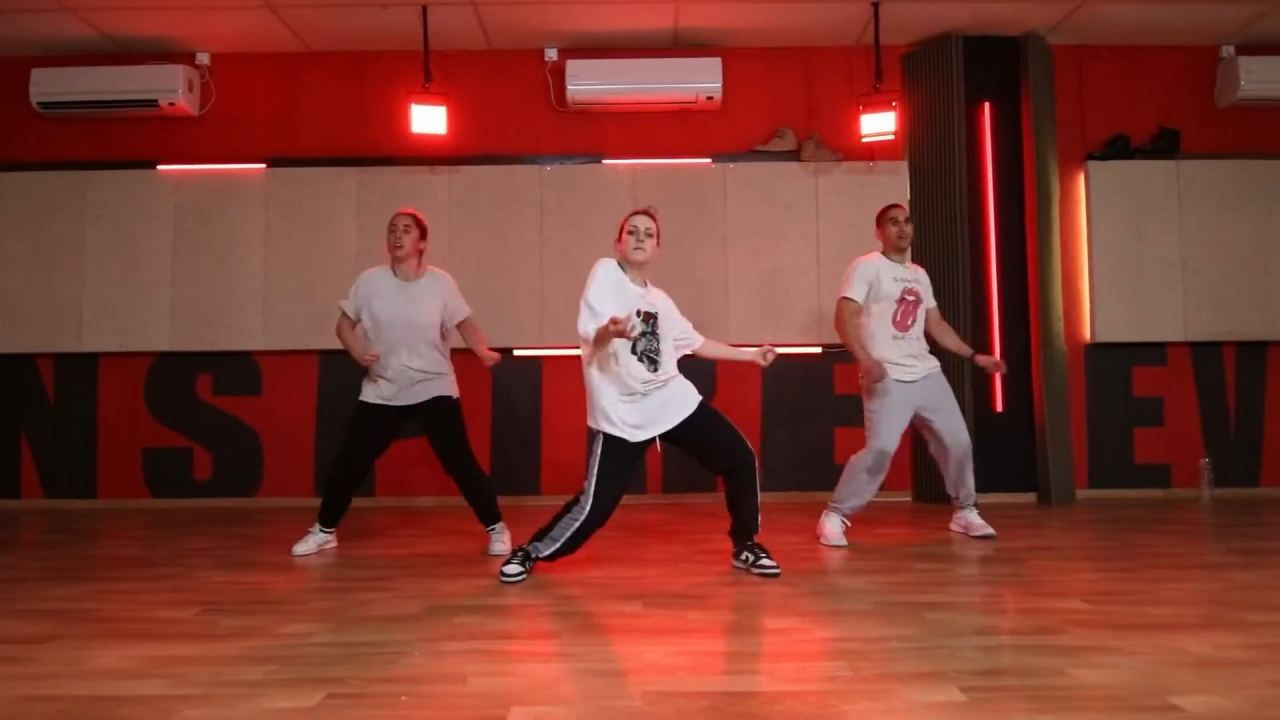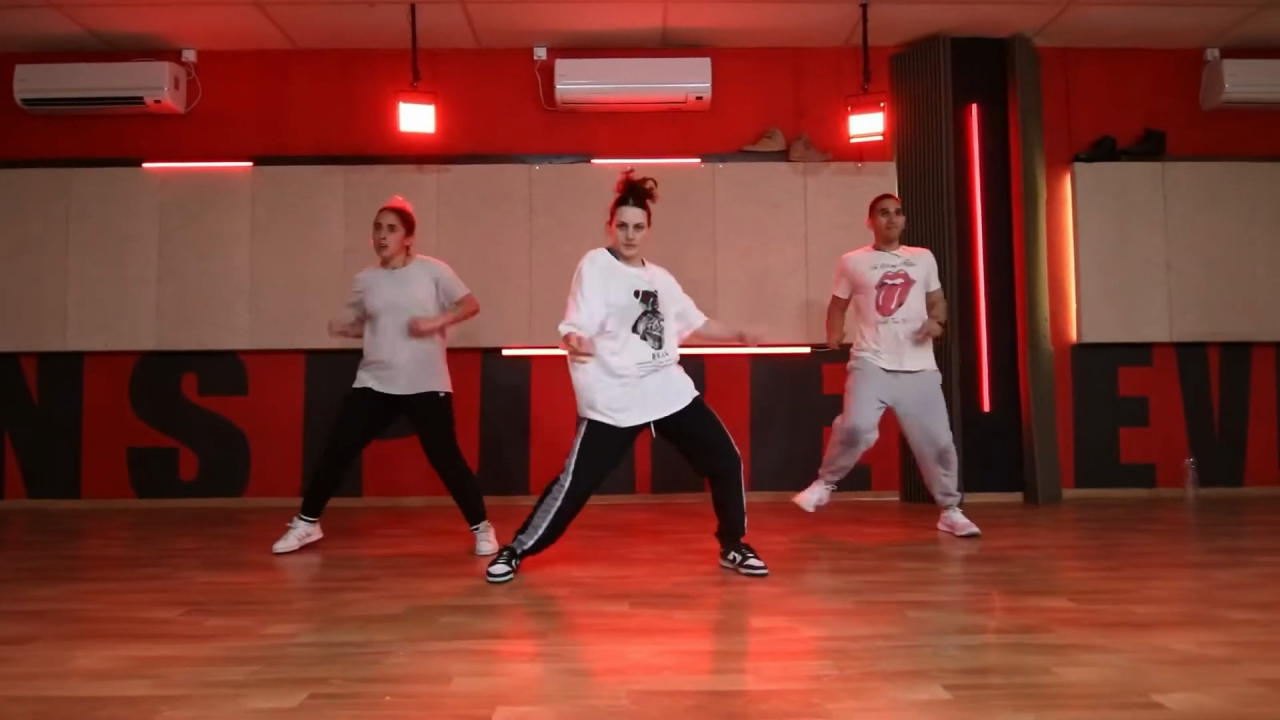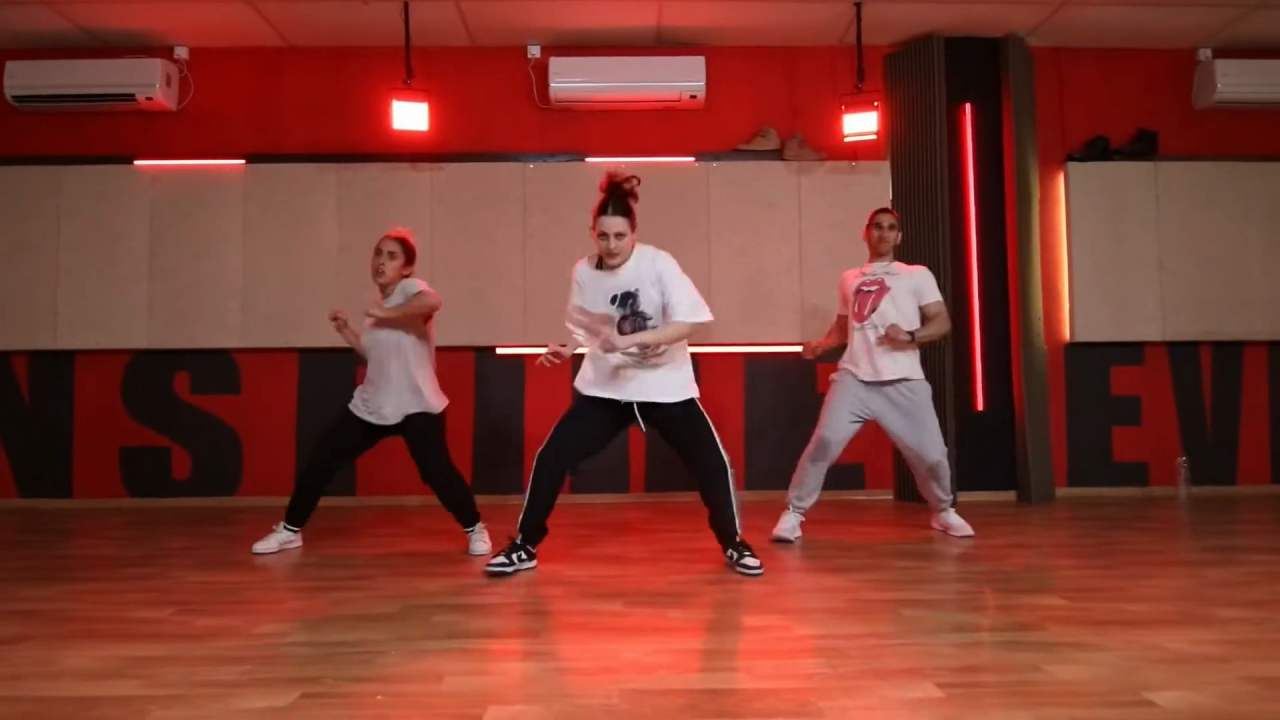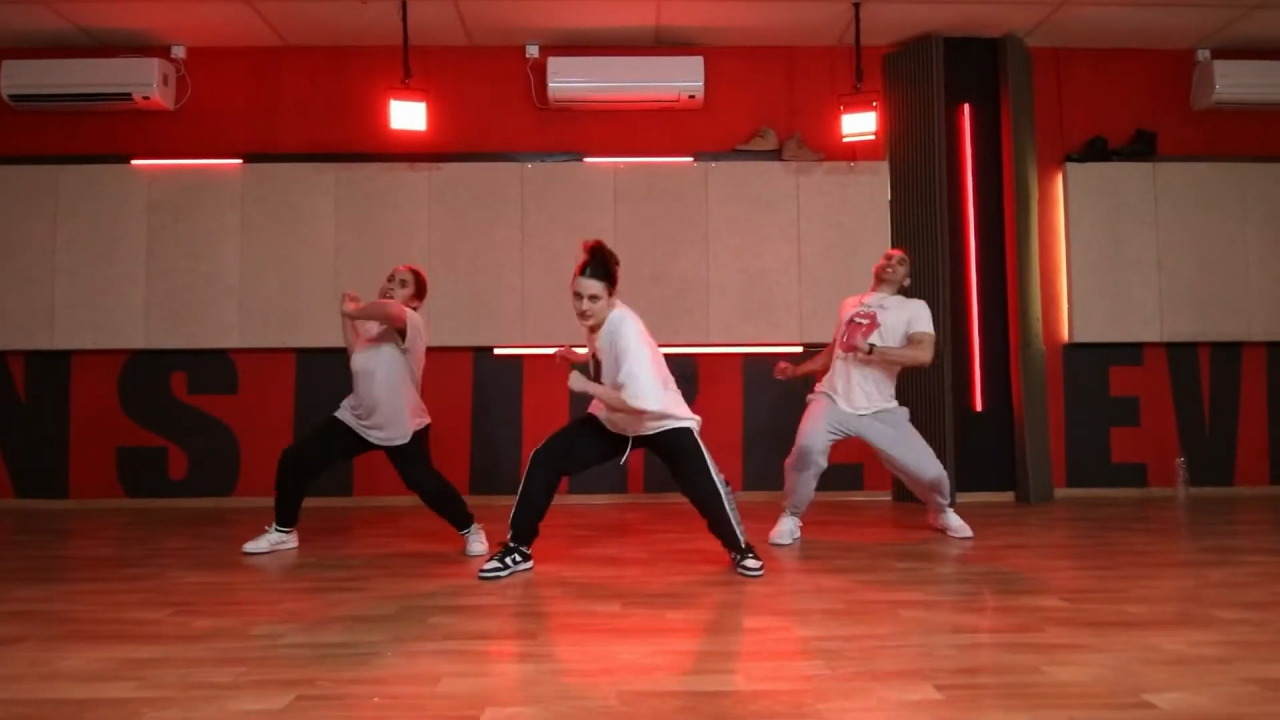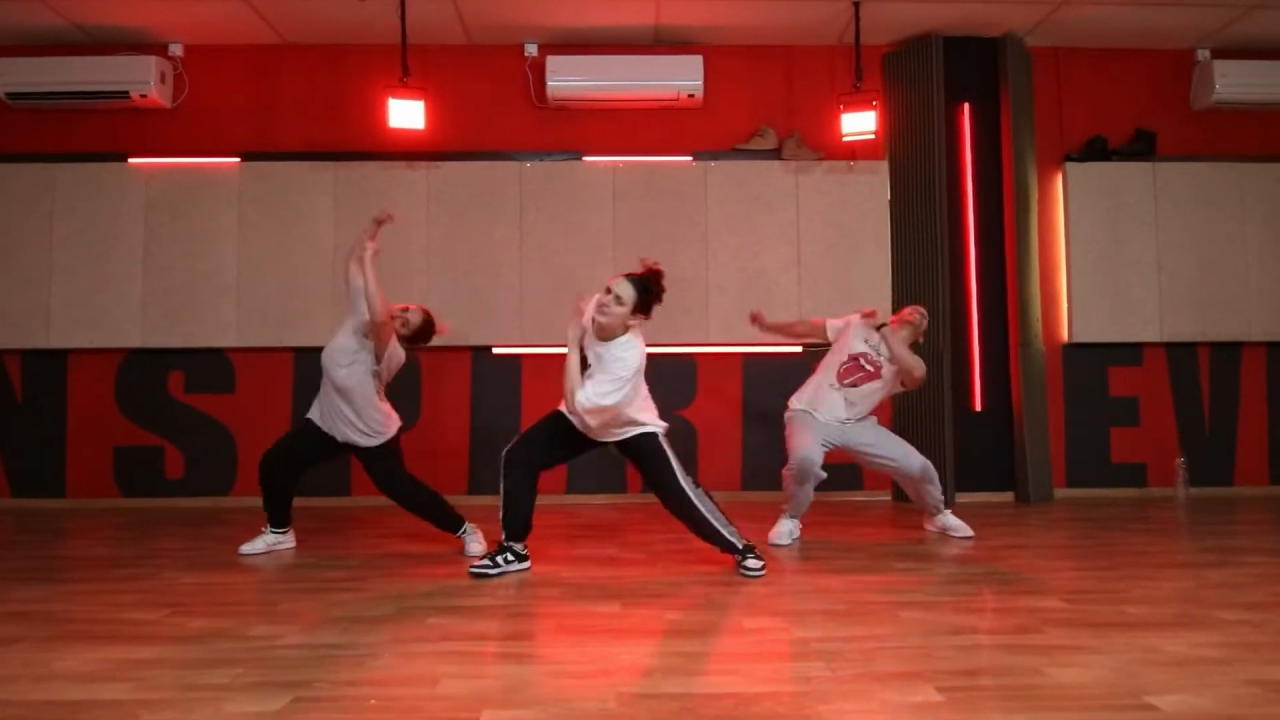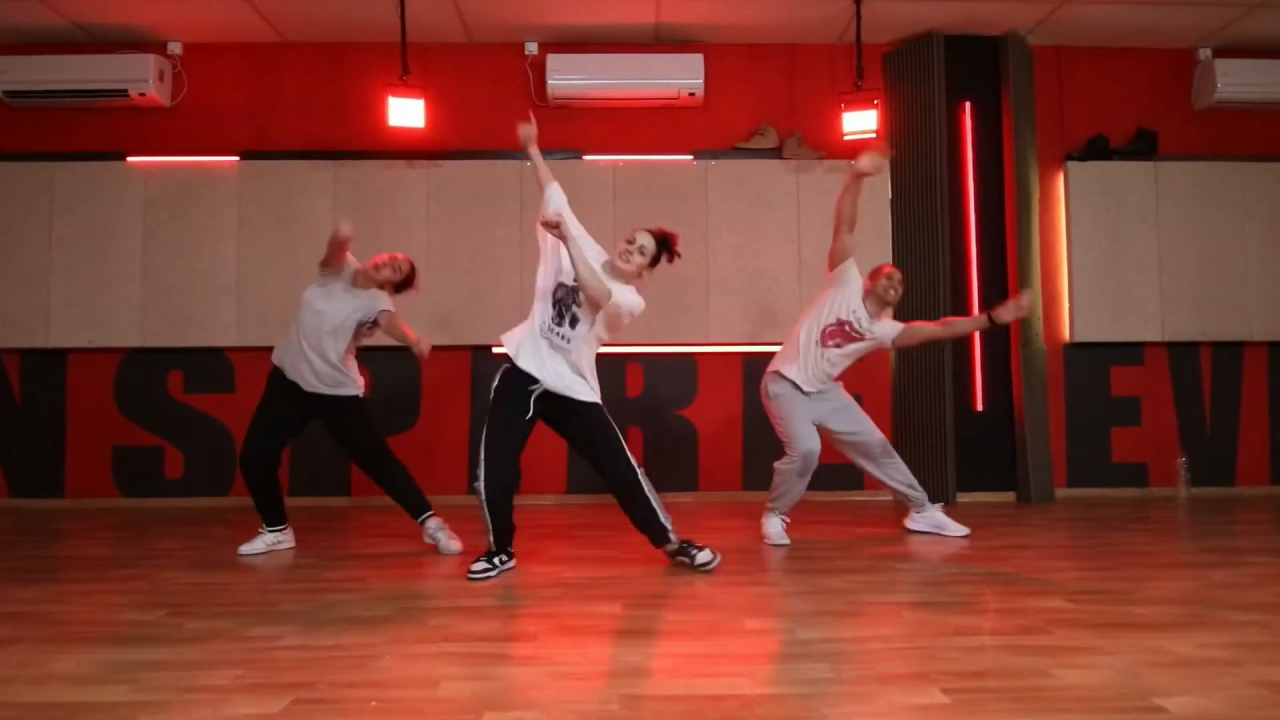
dt=0.2s
person 1, frame 1
left shoulder: (659, 298)
right shoulder: (605, 272)
left elbow: (694, 341)
right elbow: (591, 337)
left wrist: (750, 355)
right wrist: (610, 331)
left hip: (675, 401)
right hip: (621, 413)
left knee: (741, 460)
right knee: (596, 504)
left ankle: (745, 545)
right ankle: (530, 552)
person 1, frame 2
left shoulder: (660, 278)
right shoulder: (595, 264)
left elbow: (695, 324)
right elbow: (573, 330)
left wrist: (737, 334)
right wrist: (575, 342)
left hip: (669, 390)
right hip: (611, 400)
left knee: (726, 461)
right knee: (575, 483)
left ankle: (732, 544)
right ankle: (517, 549)
person 1, frame 3
left shoulder: (659, 263)
right shoulder: (584, 272)
left elbow: (689, 322)
left wrist: (629, 340)
right wrist: (565, 349)
left hip: (667, 384)
right hip: (606, 387)
left knee: (712, 462)
right knee: (552, 457)
left ankle: (732, 543)
right ankle: (524, 546)
person 1, frame 4
left shoulder: (624, 330)
right shoulder: (599, 322)
left elbow: (642, 403)
left wrist: (587, 387)
right wrist: (578, 359)
left hip: (662, 420)
right hip: (610, 418)
left knee: (707, 487)
right knee: (543, 462)
left ankle: (739, 547)
right ankle: (519, 548)
person 1, frame 5
left shoulder: (627, 354)
right shoulder: (592, 312)
left elbow: (584, 405)
left hip: (631, 425)
right hip: (579, 416)
left knee: (679, 493)
right knee: (518, 459)
left ankle: (739, 547)
right ankle: (514, 548)
person 1, frame 6
left shoulder: (627, 300)
right shoulder: (586, 251)
left elbow: (596, 294)
right elbow: (555, 197)
left wrist: (567, 240)
right wrist: (532, 146)
left hip: (571, 389)
right hip: (524, 367)
left knee: (621, 471)
right knee: (495, 469)
left ankle: (672, 543)
right ankle: (500, 550)
person 2, frame 1
left shoulder: (441, 282)
right shoulder: (370, 280)
left elbow: (465, 324)
right elbow: (344, 324)
left wrist: (483, 351)
right wrist: (358, 351)
left hip: (434, 390)
right hip: (381, 393)
left knee: (460, 461)
right knee: (349, 462)
left ankle: (495, 528)
right ankle: (324, 530)
person 2, frame 2
left shoulder: (431, 269)
right shoulder: (366, 280)
left elbow: (470, 304)
left wrist: (436, 322)
right wrist: (345, 328)
left hip: (426, 384)
right hip: (374, 383)
left knee: (446, 457)
right knee: (337, 450)
left ankle: (481, 526)
right ankle: (307, 522)
person 2, frame 3
left shoulder: (412, 290)
right shoulder: (376, 310)
left elbow: (432, 302)
left wrist: (387, 315)
right wrist: (345, 329)
left hip: (418, 405)
right hip: (371, 406)
left knee: (437, 469)
right knee: (321, 461)
left ankle: (474, 527)
right ankle: (291, 529)
person 2, frame 4
left shoulder: (410, 322)
right shoulder: (372, 327)
left elbow: (387, 310)
left wrist: (354, 310)
right wrist: (349, 317)
left hip: (403, 428)
right hip: (355, 420)
left knee: (425, 482)
right knee: (294, 461)
left ankle: (470, 529)
right ankle: (283, 530)
person 2, frame 5
left shoulder: (389, 353)
right shoulder: (362, 316)
left elbow: (379, 320)
right elbow: (355, 268)
left wrist: (368, 261)
right wrist: (373, 231)
left hip: (371, 433)
right hip: (326, 422)
left knee: (402, 490)
right knee: (273, 464)
left ankle: (465, 530)
right ankle: (279, 531)
person 2, frame 6
left shoulder: (377, 298)
right shoulder: (342, 269)
left elbow: (391, 322)
right elbow: (336, 252)
left wrist: (415, 340)
right wrist: (341, 237)
left hip: (337, 389)
right hip: (289, 376)
left knee: (377, 458)
right knee: (256, 454)
left ankle: (431, 522)
right ankle: (276, 530)
person 3, frame 1
left shoulder: (920, 274)
right shoulder: (866, 267)
left elbow: (935, 324)
right elbow: (845, 316)
left wrist: (974, 355)
right wrist: (864, 359)
left hip: (927, 375)
right hip: (887, 380)
left knee: (957, 443)
right knee: (881, 449)
left ankle: (965, 511)
right ankle: (834, 515)
person 3, frame 2
left shoulder: (923, 258)
right shoulder: (852, 262)
left elbow: (937, 302)
right elbow: (837, 306)
left wrist: (937, 324)
right wrist: (833, 334)
left hip: (919, 370)
right hip: (871, 365)
left knee: (939, 442)
right knee: (857, 427)
left ankle: (950, 510)
right ankle: (825, 482)
person 3, frame 3
left shoulder: (918, 275)
right shoulder: (849, 279)
left elbow: (942, 321)
left wrist: (912, 336)
right wrist: (821, 345)
left hip: (904, 383)
right hip: (854, 378)
left knee: (931, 454)
right knee: (826, 440)
left ankle: (943, 511)
right ankle: (794, 512)
person 3, frame 4
left shoulder: (914, 308)
right shoulder: (850, 304)
left elbow: (924, 353)
left wrist: (872, 349)
right wrist: (797, 370)
left hip: (880, 410)
right hip: (832, 399)
left knee: (930, 472)
right knee: (807, 450)
left ankle: (942, 512)
right ankle: (791, 516)
person 3, frame 5
left shoulder: (910, 363)
right shoulder: (857, 325)
left elbow: (916, 373)
right elbow: (812, 328)
left wrist: (882, 329)
right wrist: (769, 326)
left hip: (853, 424)
right hip: (809, 416)
left knee: (919, 467)
right knee: (805, 461)
left ankle: (937, 514)
right ankle: (791, 517)
person 3, frame 6
left shoulder: (885, 329)
right shoulder: (848, 282)
left elbow: (940, 328)
right elbow: (844, 227)
left wrist: (993, 317)
right wrist: (857, 174)
left hip: (822, 392)
right hip: (785, 383)
left knee: (875, 446)
right knee: (805, 451)
left ankle: (923, 511)
right ankle: (775, 514)
